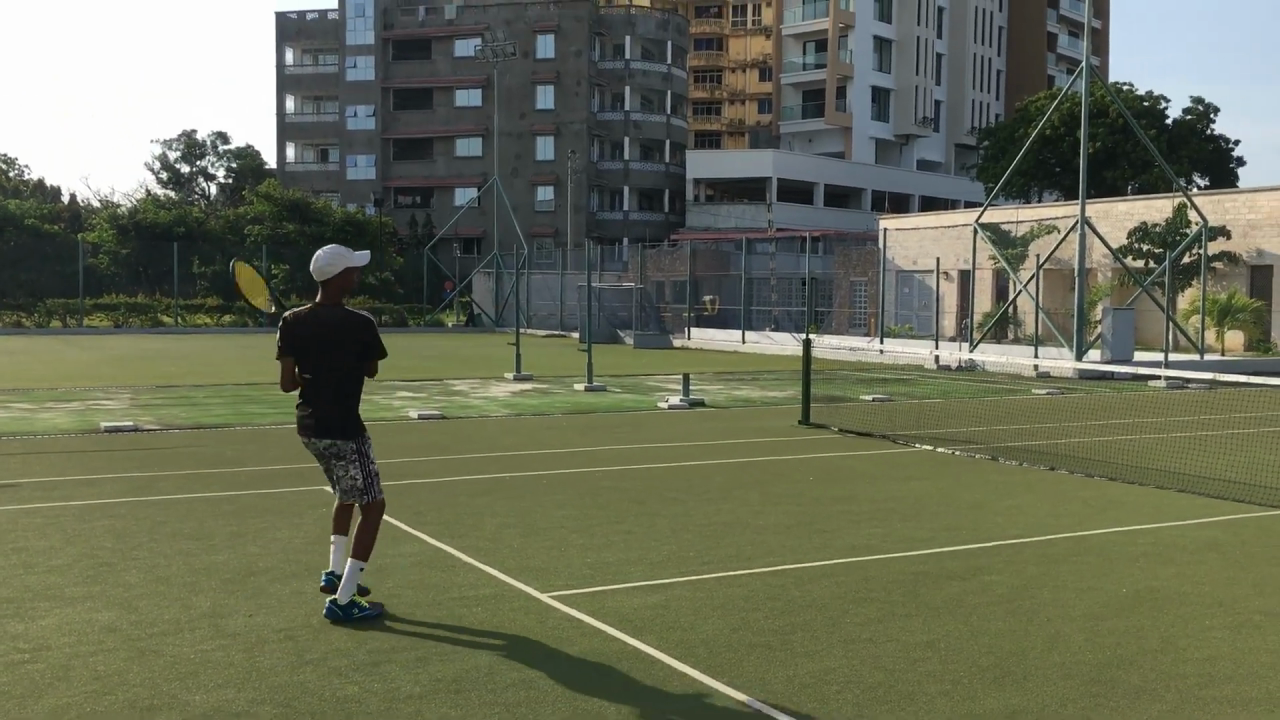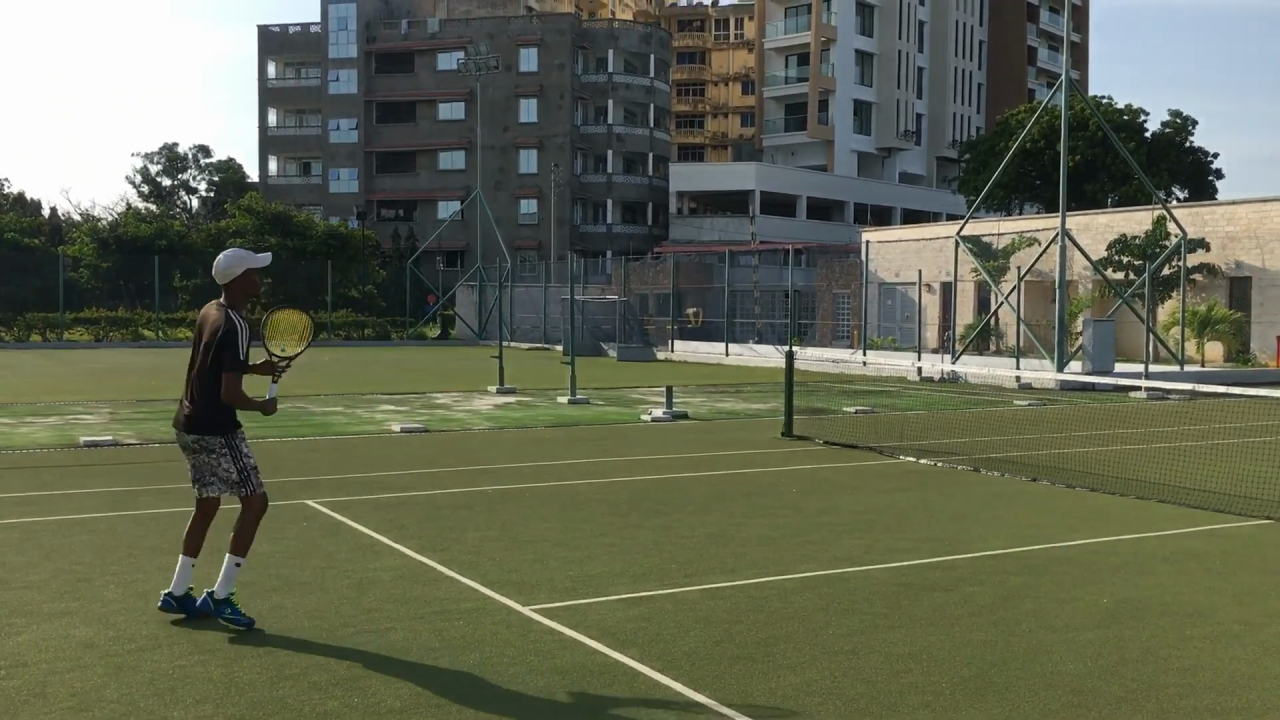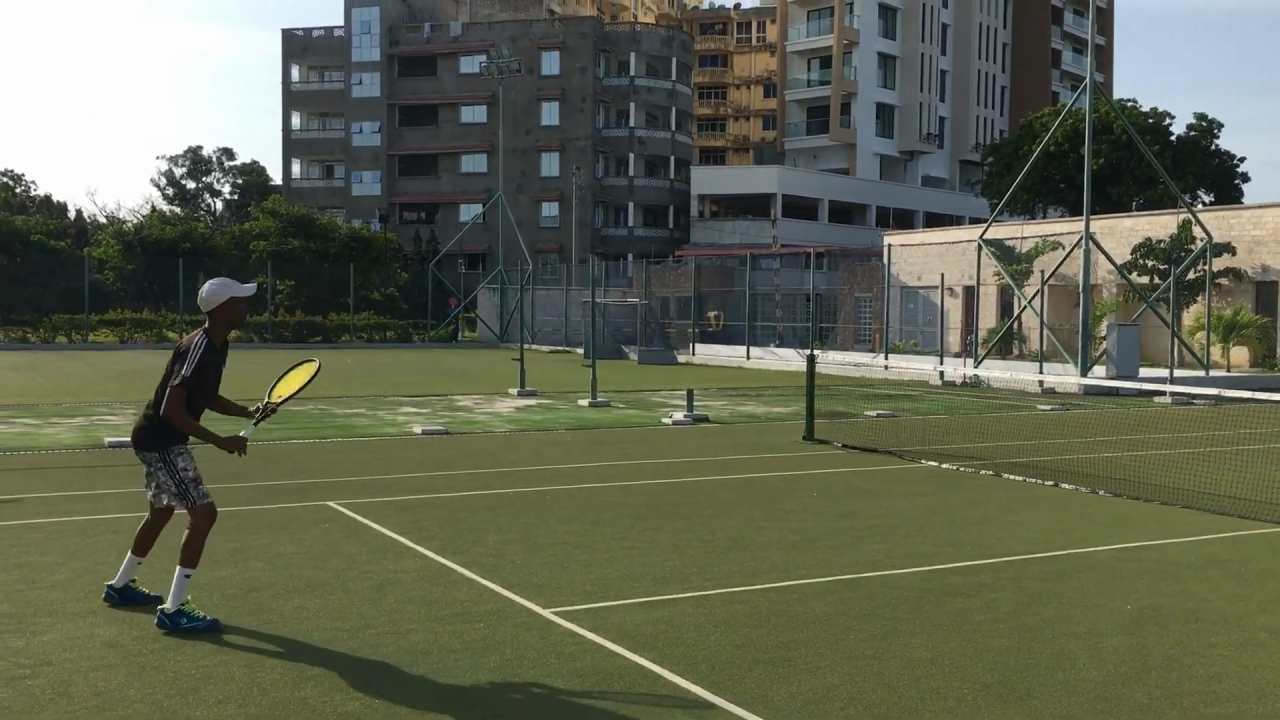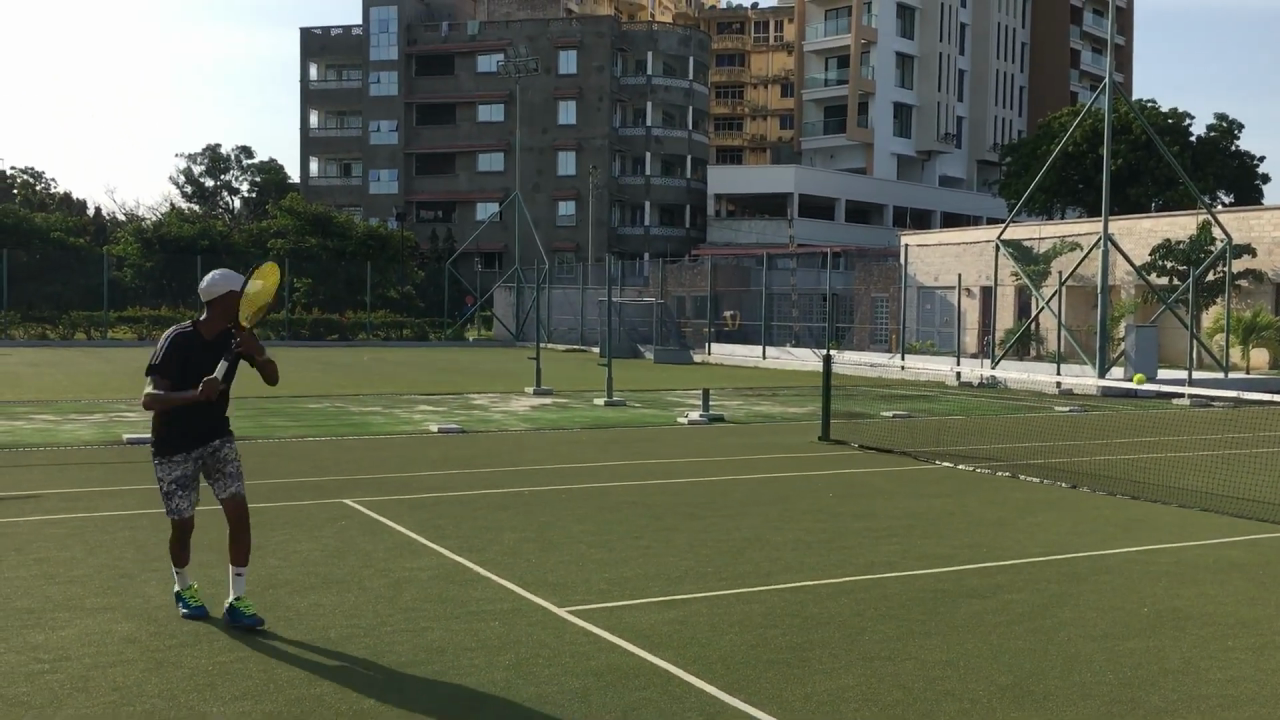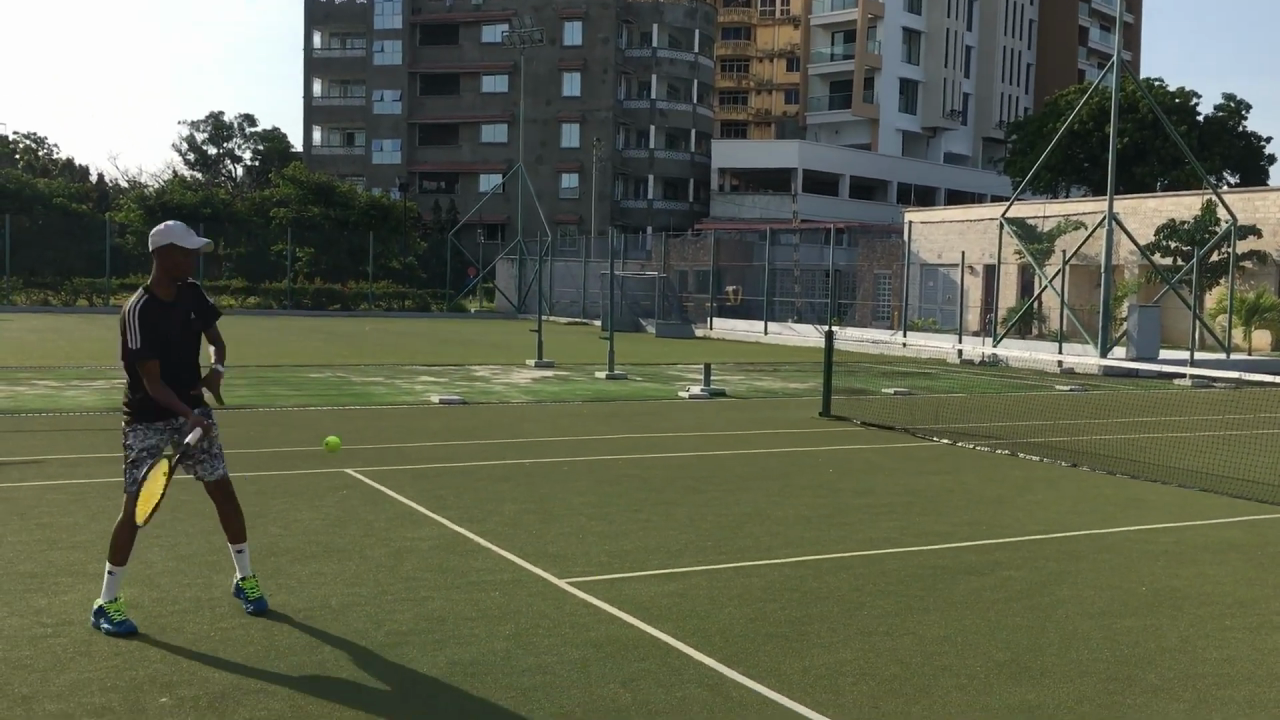
dt=0.5s
person 1, frame 1
left shoulder: (292, 321)
right shoulder: (359, 323)
left elbow: (287, 383)
right elbow: (372, 371)
left hip: (310, 426)
right hip: (343, 430)
left knee: (348, 494)
right knee: (373, 506)
left ankle: (336, 573)
right ankle: (342, 601)
person 1, frame 2
left shoulder: (209, 313)
right shoulder: (235, 326)
right elbow: (229, 395)
left wrist: (254, 368)
right wrist: (262, 406)
left hip: (190, 424)
right hip: (215, 430)
left knee: (206, 507)
right knee: (256, 503)
left ankle: (179, 593)
right ankle: (222, 596)
person 1, frame 3
left shoulder: (217, 345)
right shoulder: (198, 348)
left elbow: (209, 399)
right elbow: (170, 410)
left wrist: (249, 412)
right wrist: (220, 441)
left hip: (160, 440)
right hip: (159, 440)
left knee: (161, 511)
right knee: (203, 515)
left ankle: (121, 585)
right ankle: (174, 608)
person 1, frame 4
left shoulder: (238, 335)
right shoulder: (176, 340)
left elbow: (272, 378)
right elbow: (150, 400)
left wrist: (254, 350)
right wrist: (194, 396)
left hip: (217, 438)
right hip: (173, 445)
left knee: (238, 510)
right knee: (183, 526)
left ankle: (238, 601)
right ankle: (183, 589)
person 1, frame 5
left shoulder: (192, 294)
right shoulder: (139, 310)
left elbow: (218, 341)
right elbow: (151, 382)
left wrist: (217, 368)
right wrist: (187, 415)
left hip: (192, 411)
right hip: (148, 418)
left knee: (223, 492)
right knee: (137, 506)
left ankle: (245, 579)
right ankle: (106, 603)
